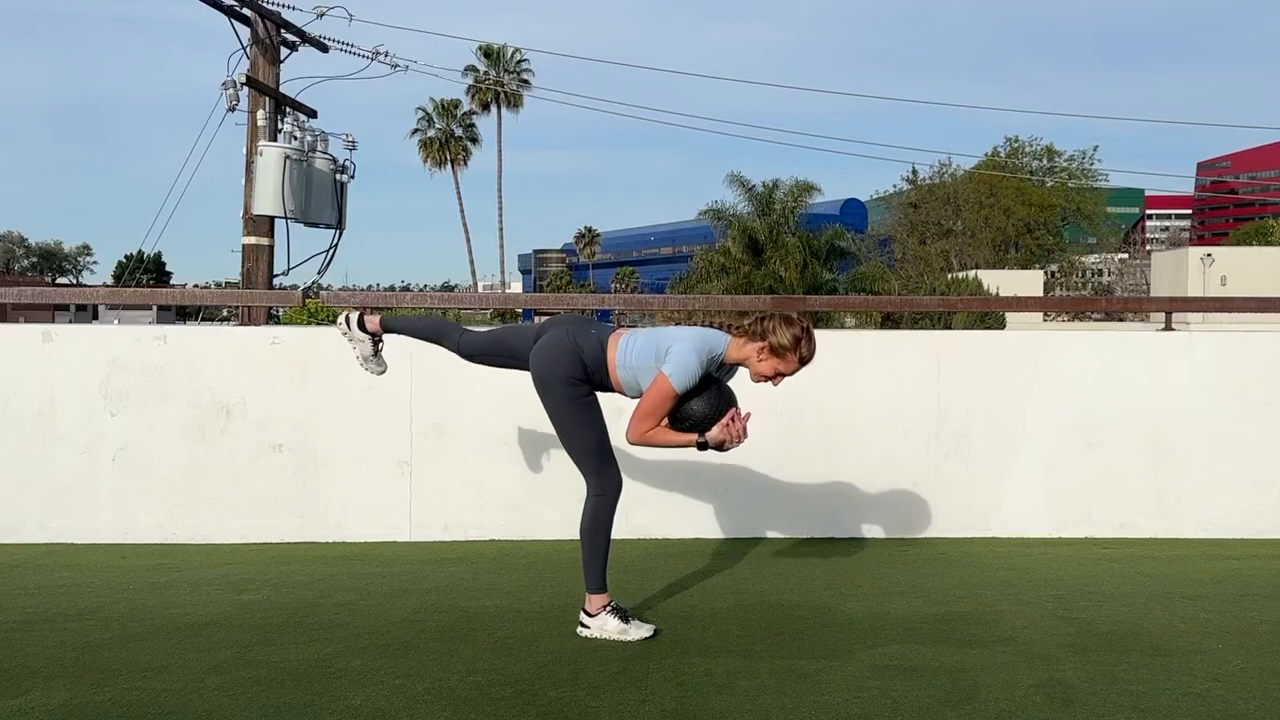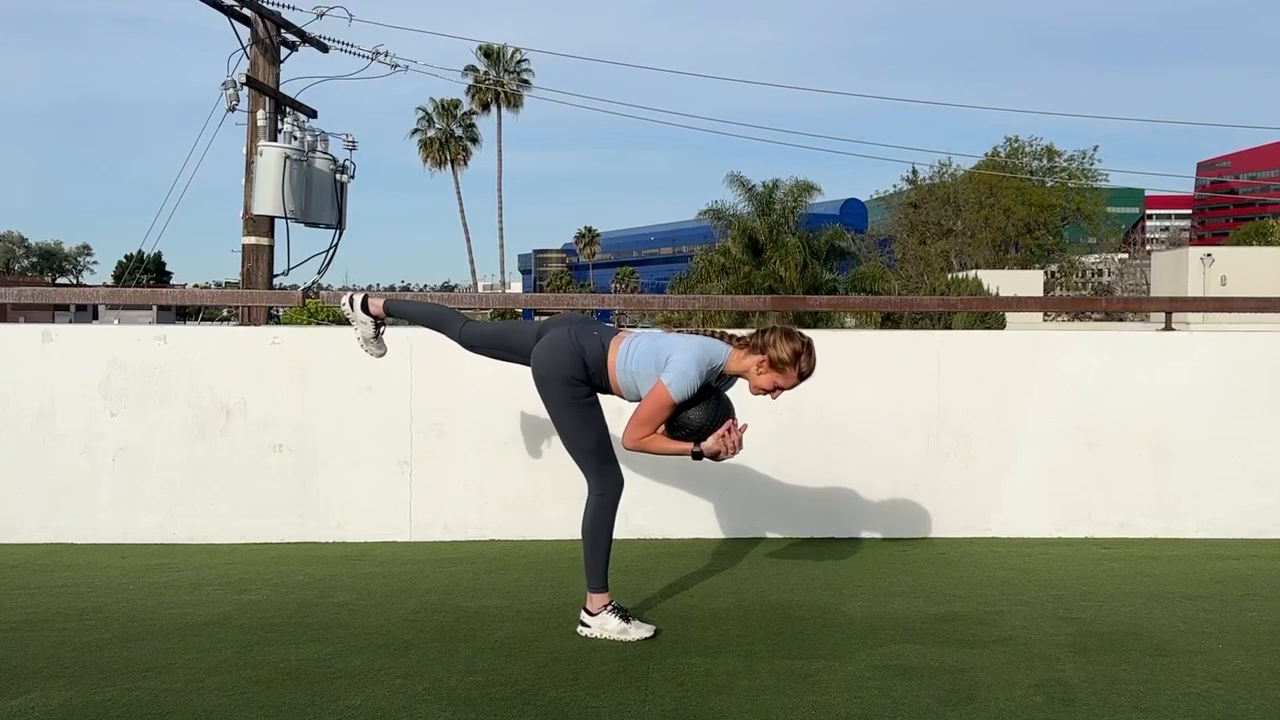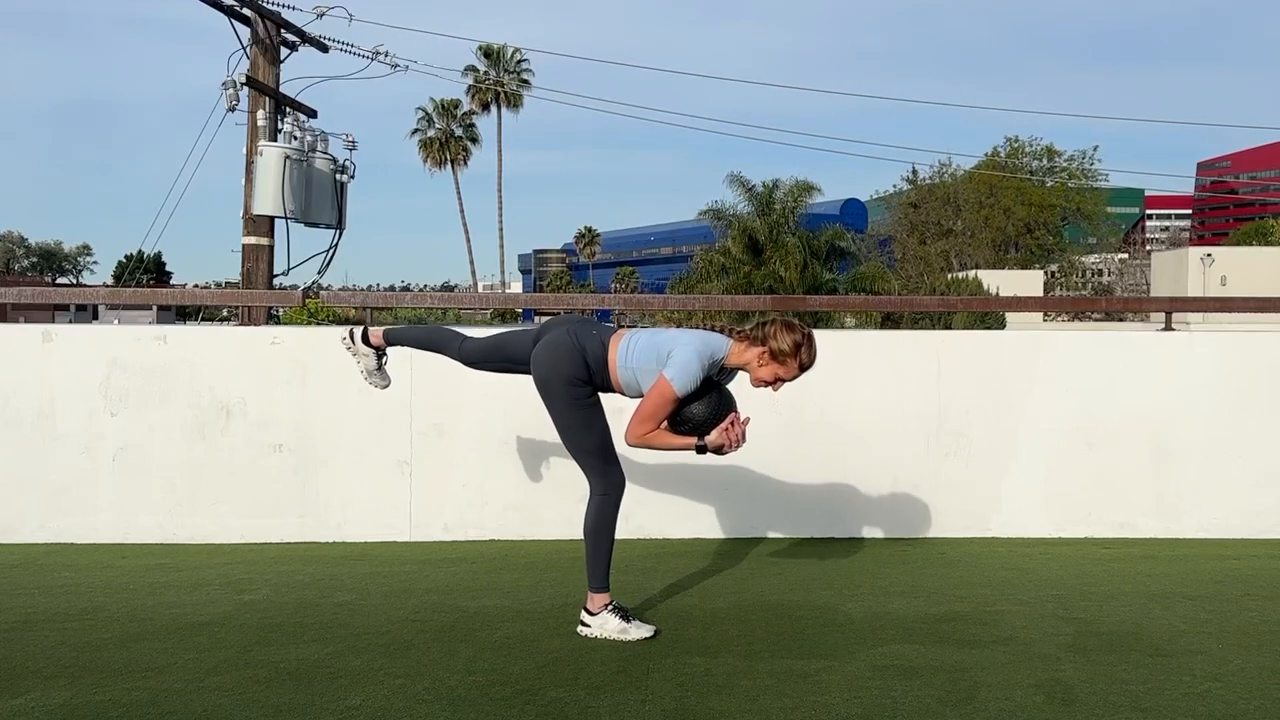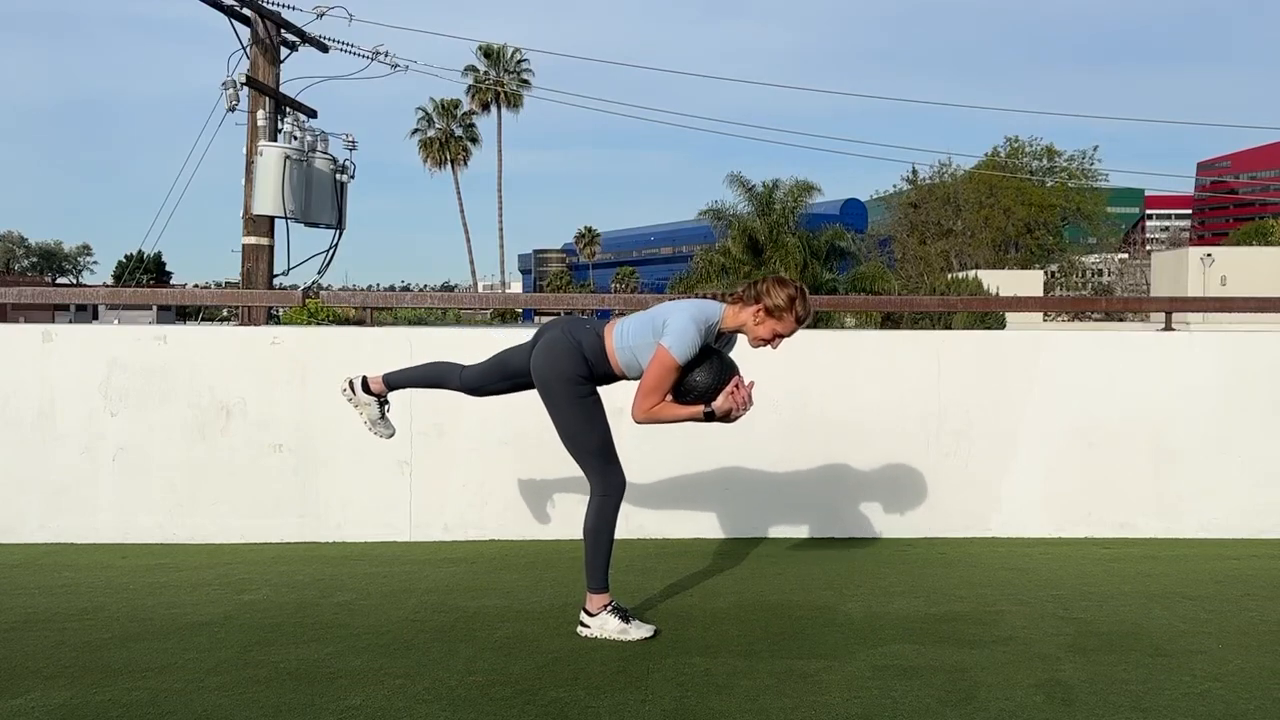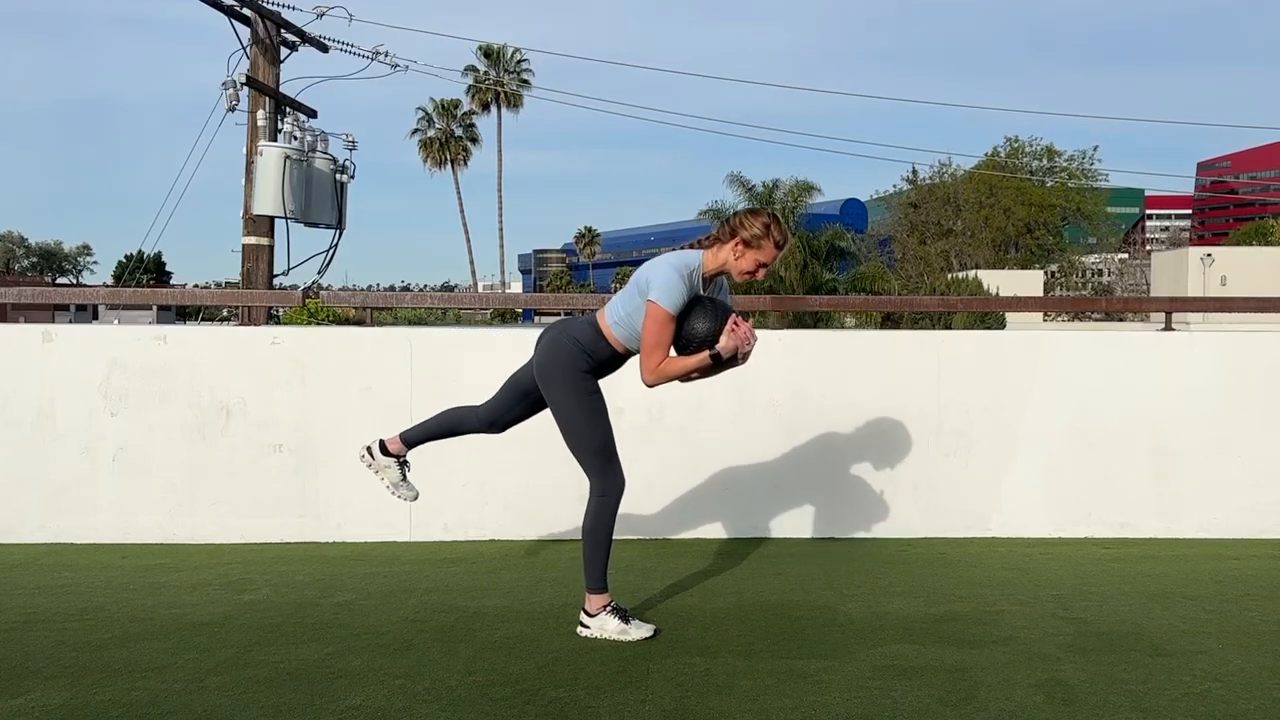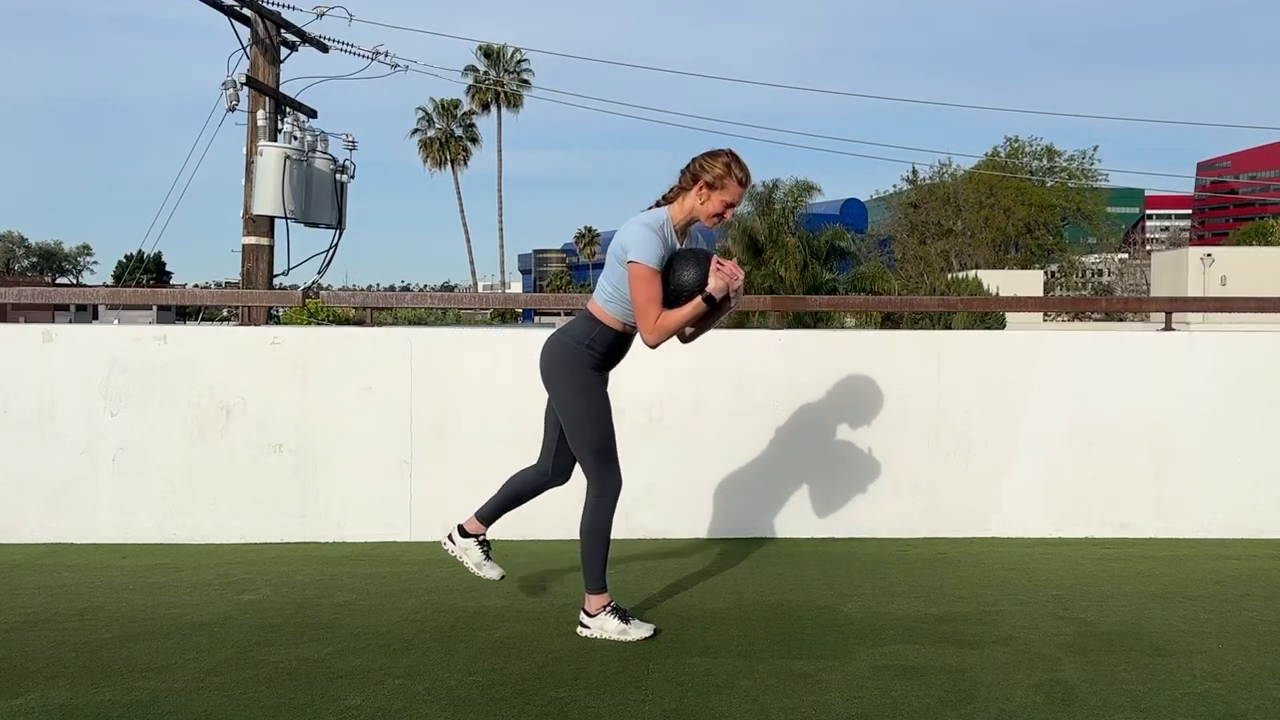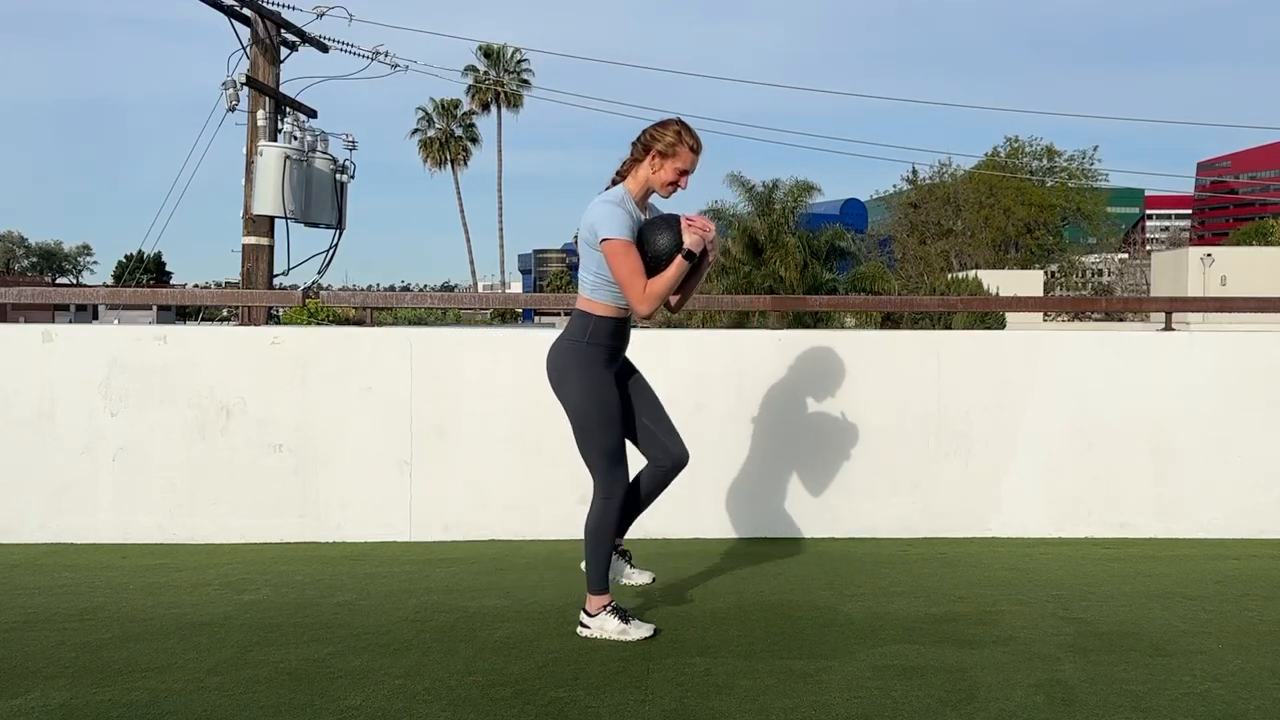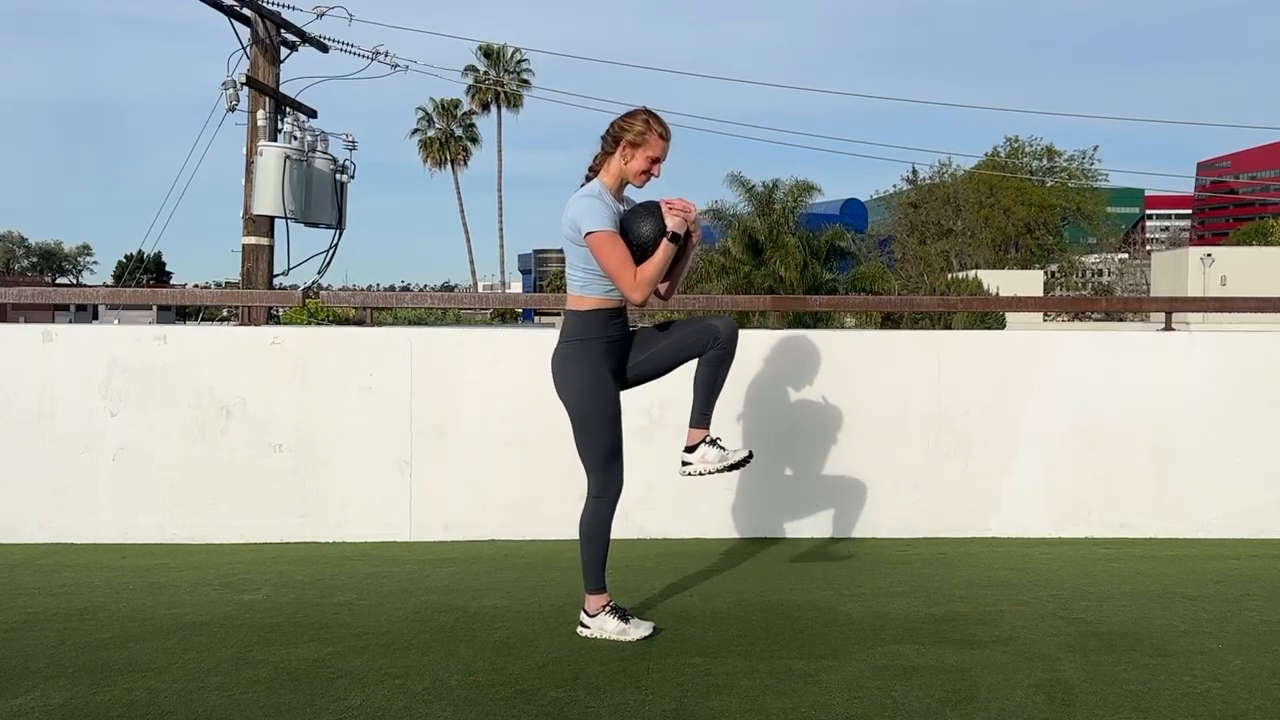
dt=0.2s
person 1, frame 1
left shoulder: (725, 356)
right shoulder: (694, 356)
right elbow: (640, 431)
left wrist: (718, 433)
right wrist: (706, 440)
left hip: (571, 337)
right hip: (562, 364)
left knee: (470, 342)
right knee: (605, 484)
left ankle: (370, 327)
right ankle: (596, 611)
person 1, frame 2
left shoulder: (724, 364)
right shoulder: (693, 367)
right elbow: (635, 437)
left wrist: (714, 440)
right wrist: (700, 449)
left hip: (574, 335)
right hip: (563, 363)
left knee: (469, 333)
right knee: (606, 483)
left ankle: (374, 308)
right ankle: (597, 610)
person 1, frame 3
left shoulder: (726, 358)
right shoulder: (697, 361)
left elbow: (680, 413)
right elbow: (638, 433)
left wrist: (718, 438)
right wrist: (704, 443)
left hip: (572, 337)
right hip: (564, 365)
left knee: (469, 351)
right knee: (608, 483)
left ankle: (374, 339)
right ankle: (597, 610)
person 1, frame 4
left shoulder: (723, 331)
right shoulder: (692, 326)
right elbow: (644, 410)
left wrist: (723, 406)
right wrist: (710, 410)
left hip: (565, 339)
right hip: (563, 364)
left knee: (472, 380)
right knee: (608, 483)
left ankle: (373, 388)
right ankle: (596, 610)
person 1, frame 5
left shoulder: (714, 284)
right shoulder: (675, 274)
left elbow: (685, 366)
right elbow: (653, 372)
left wrist: (730, 354)
right wrist: (717, 353)
left hip: (566, 348)
right hip: (567, 363)
left knee: (490, 418)
right knee: (608, 483)
left ankle: (392, 449)
right ankle: (596, 611)
person 1, frame 6
left shoulder: (691, 238)
right shoulder: (645, 232)
left elbow: (687, 330)
right elbow: (654, 333)
left wrist: (721, 296)
right wrist: (711, 295)
left hip: (584, 357)
right hip: (574, 360)
left knee: (554, 470)
right knee: (604, 482)
left ankle: (470, 531)
right ankle: (595, 612)
person 1, frame 7
left shoulder: (646, 211)
right shoulder: (610, 210)
left elbow: (673, 302)
right elbow: (644, 303)
left wrist: (697, 255)
right wrist: (690, 253)
left hip: (608, 356)
right hip: (581, 356)
left knee: (671, 456)
right knee: (611, 481)
left ankle: (608, 551)
right ankle: (596, 611)
person 1, frame 8
left shoulder: (623, 204)
right shoulder: (589, 205)
left elbow: (664, 287)
right elbow: (637, 289)
left wrist: (685, 238)
right wrist: (674, 234)
left hip: (620, 344)
right hip: (583, 352)
left knee: (721, 331)
right knee: (606, 482)
left ankle: (697, 443)
right ankle: (595, 611)
